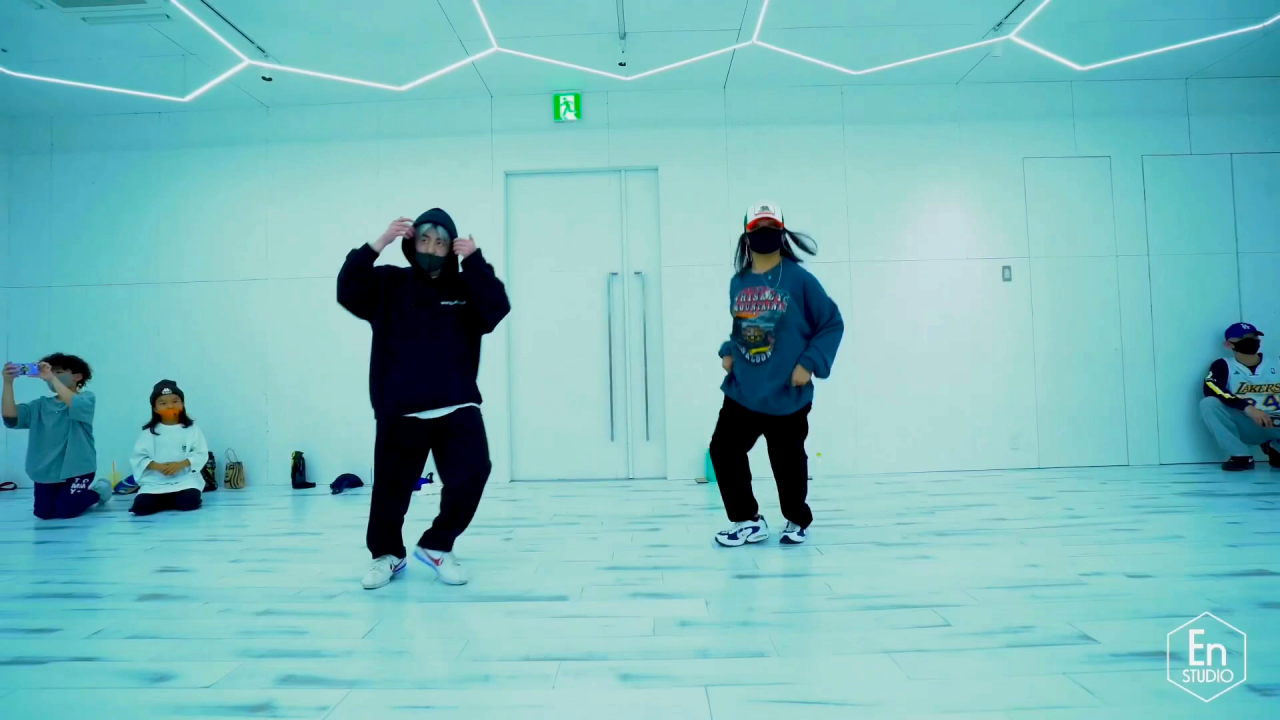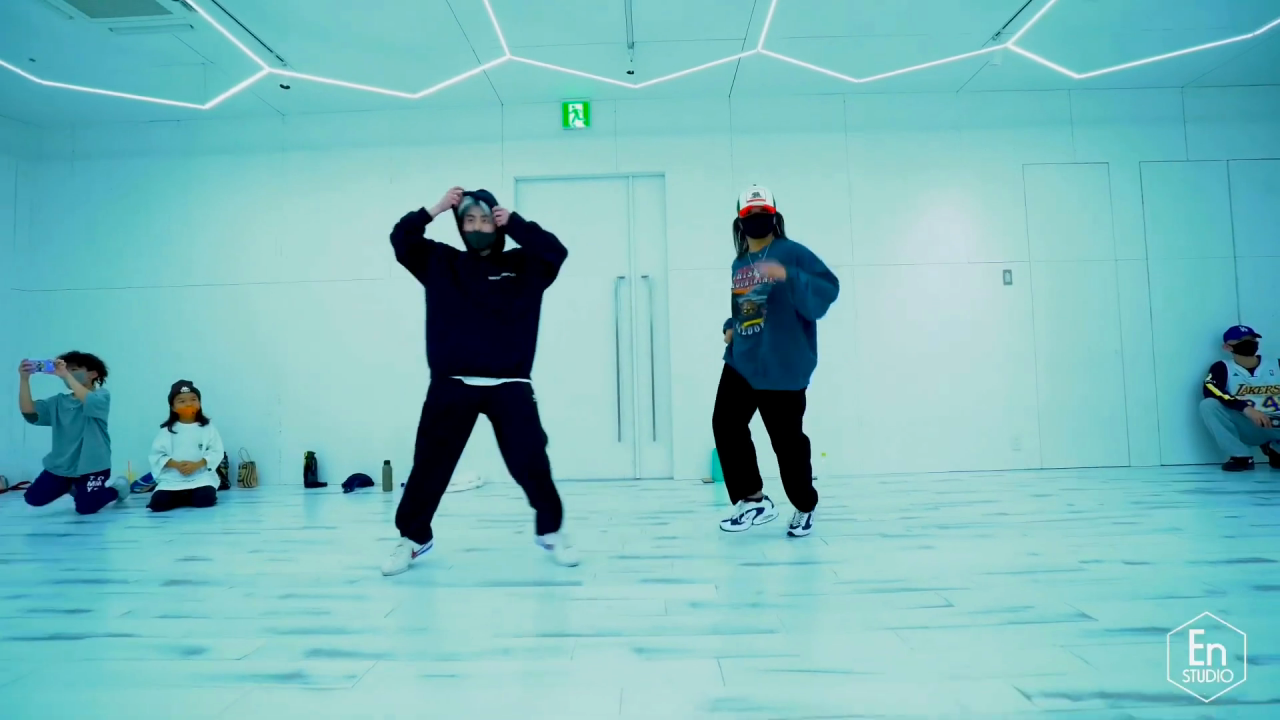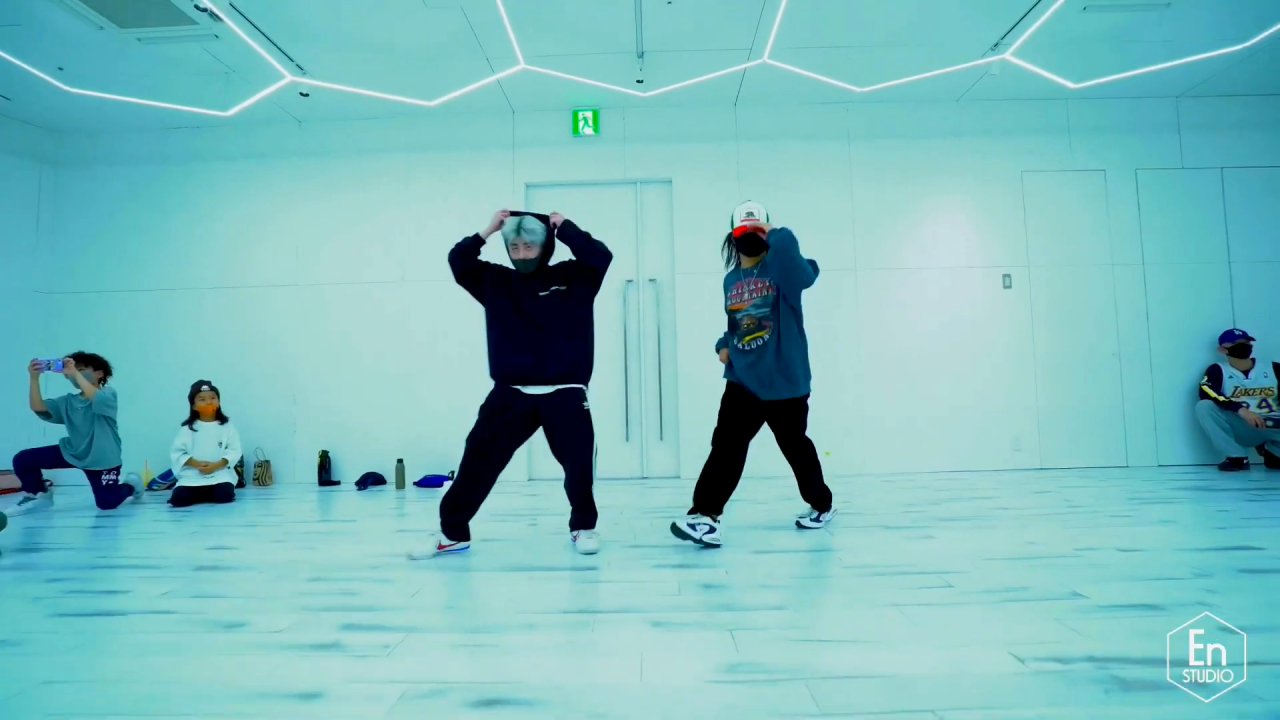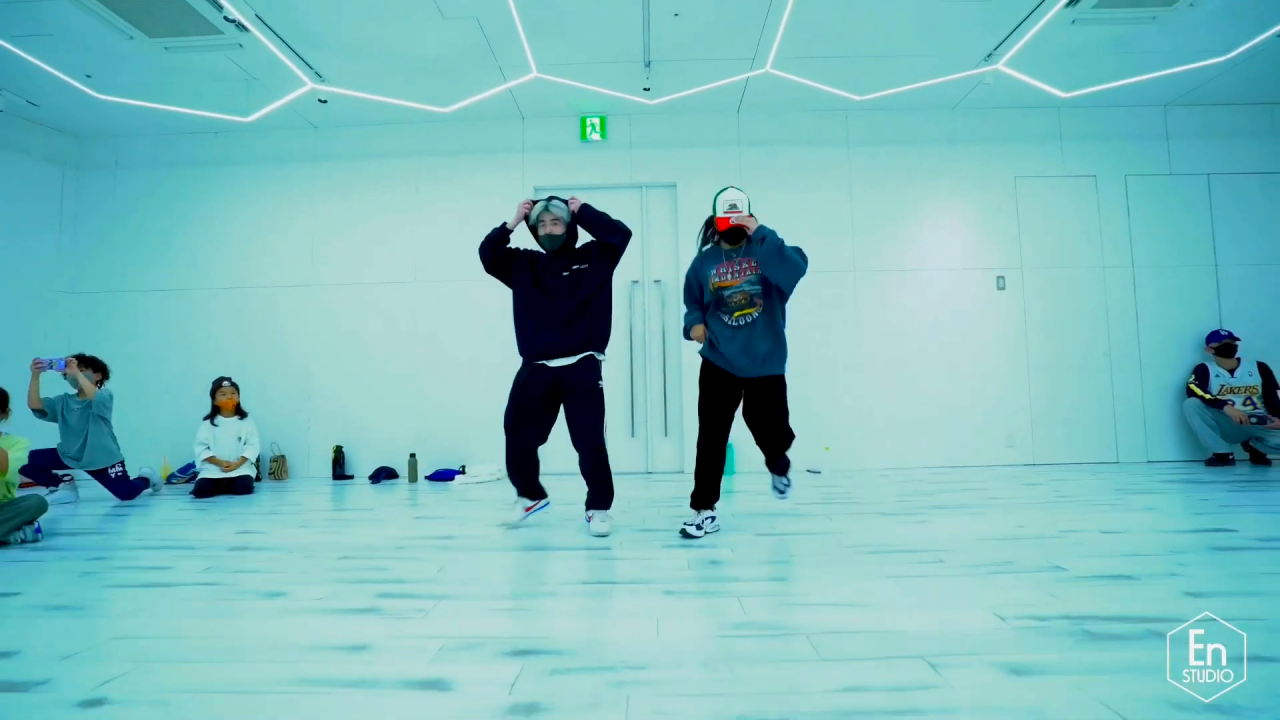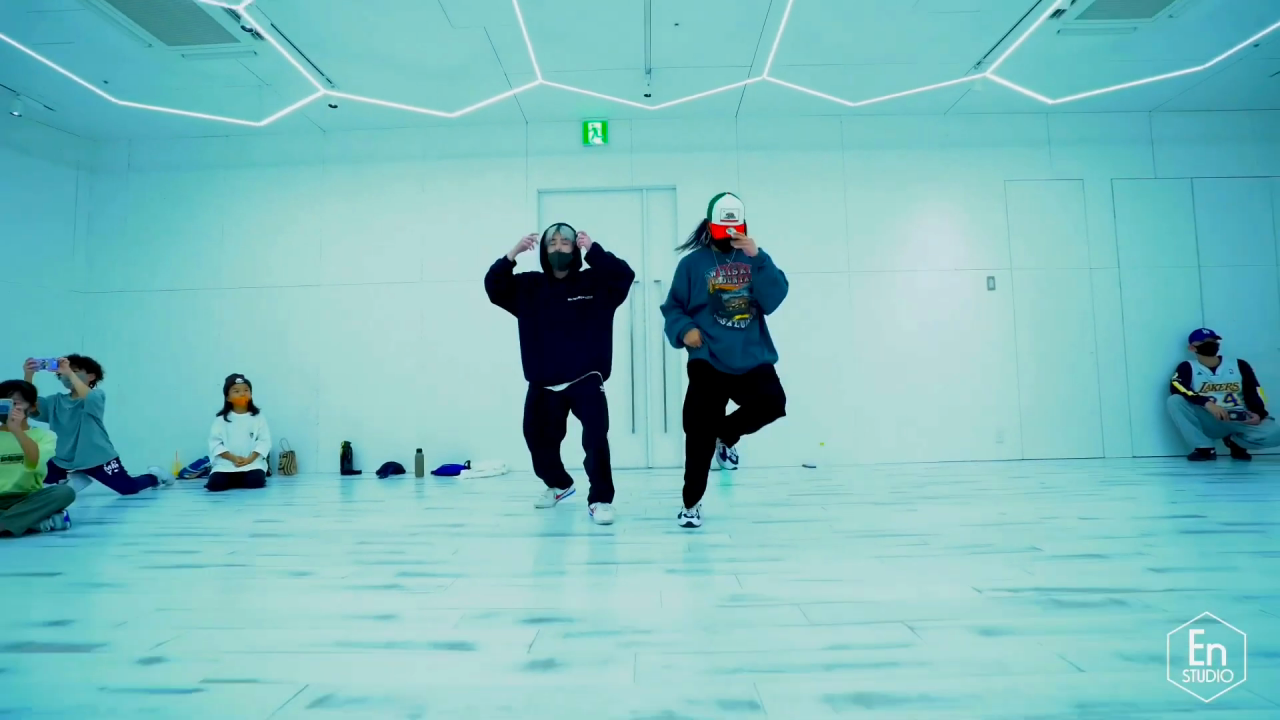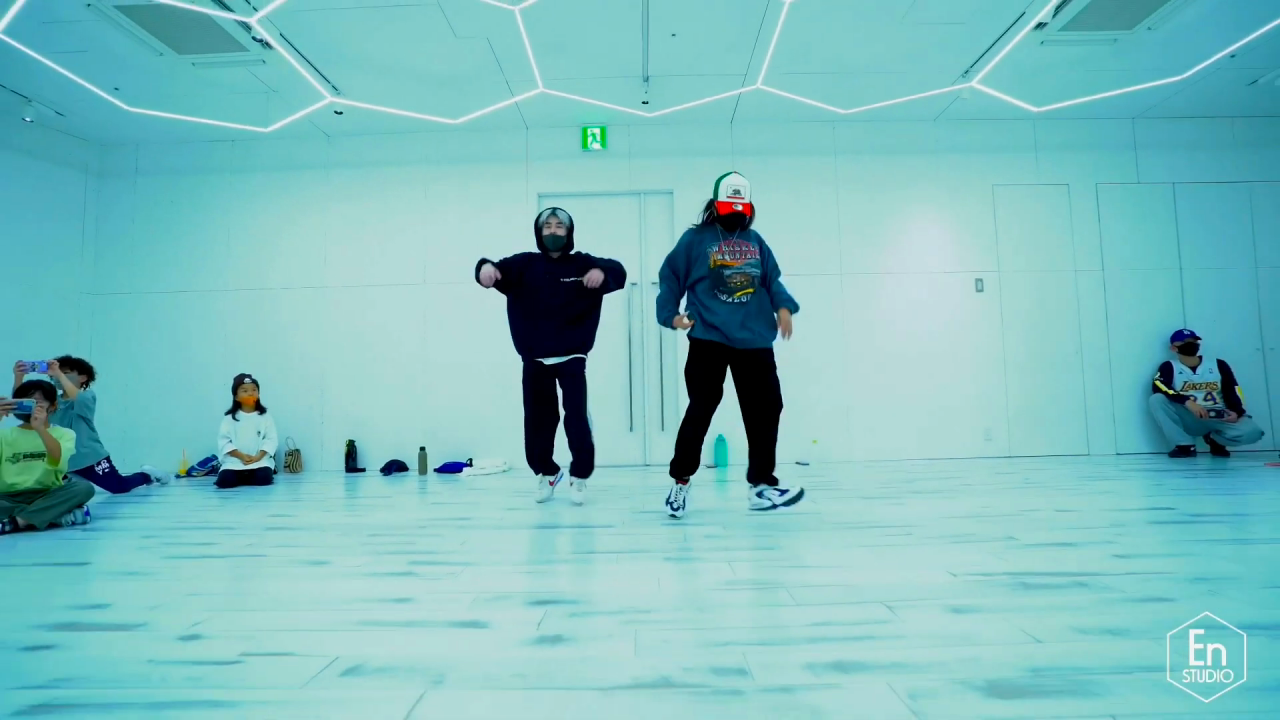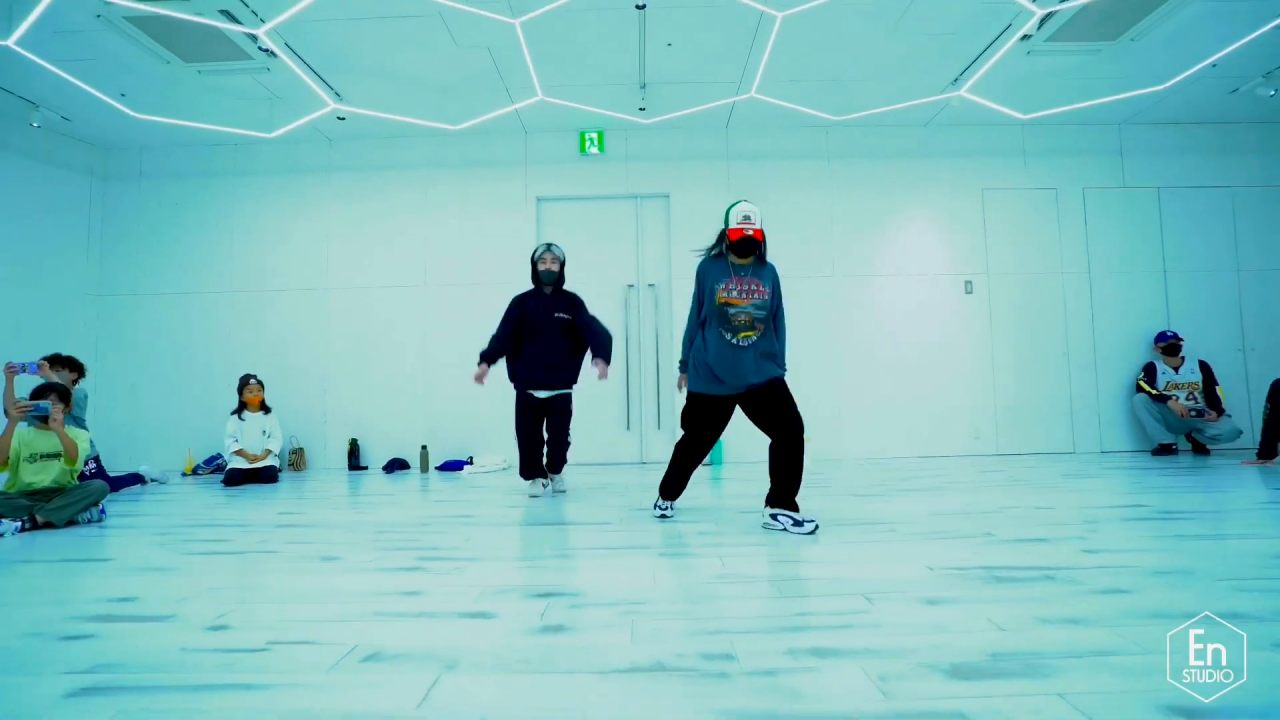
dt=0.2s
person 1, frame 1
left shoulder: (799, 279)
right shoulder: (738, 282)
left elbow: (831, 326)
left wrist: (810, 364)
right wrist: (729, 351)
left hip: (786, 393)
right hip: (743, 391)
left knee: (787, 460)
right knee: (723, 449)
left ankle: (798, 521)
right ankle: (749, 520)
person 1, frame 2
left shoulder: (791, 253)
right shoulder: (740, 264)
left elbow: (826, 289)
left wrist: (787, 277)
right wrist: (732, 326)
left hip: (783, 367)
right hip: (740, 363)
left knee: (786, 439)
right knee: (726, 425)
left ankle: (805, 506)
right ankle: (753, 499)
person 1, frame 3
left shoulder: (779, 263)
right shoulder: (732, 280)
left elbow: (803, 275)
left wrist: (777, 237)
right wrist: (725, 346)
left hip: (783, 379)
right hip: (742, 379)
left knee: (795, 445)
right knee: (727, 443)
left ankle: (821, 505)
right ankle: (704, 518)
person 1, frame 4
left shoulder: (764, 248)
right shoulder: (704, 261)
left elbow: (792, 273)
right elbow: (693, 303)
left wrist: (760, 232)
right wrist: (694, 325)
left hip: (765, 360)
right hip: (719, 361)
left knee: (773, 431)
right knee: (712, 434)
left ankle: (778, 466)
right ankle: (704, 511)
person 1, frame 5
left shoulder: (753, 259)
right shoulder: (693, 262)
left elbow: (773, 294)
right elbow: (673, 309)
left wrist: (756, 256)
right wrist: (684, 330)
left hip: (753, 357)
right hip: (708, 360)
left knee: (771, 404)
right knee: (700, 432)
left ankle: (726, 435)
right ankle: (691, 504)
person 1, frame 6
left shoulder: (755, 241)
right shoulder: (696, 238)
left elbow: (771, 282)
right elbow: (671, 278)
left wrist: (784, 308)
right wrist: (671, 312)
left hip: (753, 339)
right hip: (707, 336)
left knee: (766, 406)
right knee: (703, 404)
left ankle: (763, 485)
right ankle: (681, 480)
person 1, frame 7
left shoulder: (768, 273)
right shoulder: (709, 268)
right elbow: (697, 320)
left wrist: (777, 364)
right wrist: (686, 365)
left hip: (762, 375)
right hip: (711, 376)
left knee: (789, 431)
right knee: (697, 441)
right ankle: (668, 495)
person 2, frame 1
left shoulder: (467, 287)
right shoulder: (388, 285)
left elbow: (498, 308)
right elbow: (347, 290)
left wrist: (474, 260)
right wrist: (379, 244)
left hip: (458, 407)
right hip: (401, 409)
left knee: (471, 475)
right knee: (391, 486)
left ankle: (437, 546)
right ankle: (386, 554)
person 2, frame 2
left shoulder: (521, 265)
right shoulder: (442, 263)
left elbow: (555, 254)
right elbow: (402, 240)
left wrist: (514, 222)
right wrist: (436, 210)
left hip: (508, 382)
right hip: (453, 383)
left knee: (530, 455)
right knee: (431, 458)
left ankle: (550, 529)
right ankle: (414, 536)
person 2, frame 3
left shoulder: (571, 279)
right shoulder: (496, 281)
left elbow: (599, 257)
right elbow: (458, 263)
left wrist: (563, 229)
right wrist: (485, 233)
left hip: (563, 390)
right hip: (511, 391)
left knee: (579, 458)
right knee: (479, 457)
left ankle: (583, 526)
right ankle: (453, 532)
person 2, frame 4
left shoulder: (592, 257)
right shoulder: (524, 264)
left elbow: (620, 235)
right elbow: (488, 255)
left wrist: (582, 210)
right wrist: (514, 222)
left hip: (581, 363)
right hip: (537, 366)
left knee: (589, 436)
right knee: (518, 430)
left ankle: (598, 507)
right ankle: (530, 495)
person 2, frame 5
left shoulder: (593, 282)
right shoulder: (530, 286)
left elbow: (625, 277)
right elbow: (494, 288)
left wrist: (593, 250)
right wrist: (511, 256)
left hip: (585, 379)
right hip: (543, 383)
left knee: (595, 436)
right knee: (540, 440)
left ankle: (600, 500)
right ankle: (558, 484)
person 2, frame 6
left shoulder: (581, 264)
right shoulder: (526, 264)
left elbow: (617, 273)
right elbow: (501, 275)
left wrist: (602, 272)
right wrist: (486, 269)
left hip: (571, 355)
right hip: (535, 358)
left knee: (576, 415)
right knee: (538, 417)
left ankle: (579, 476)
right ankle: (547, 473)
person 2, frame 7
left shoulder: (571, 302)
right shoulder: (522, 302)
left elbow: (593, 331)
right elbow: (504, 336)
left wrist: (601, 357)
right wrist: (486, 361)
left hip: (560, 385)
right hip: (528, 385)
left knee: (559, 436)
right knee: (528, 436)
left ankle: (556, 471)
right ankle: (536, 476)
